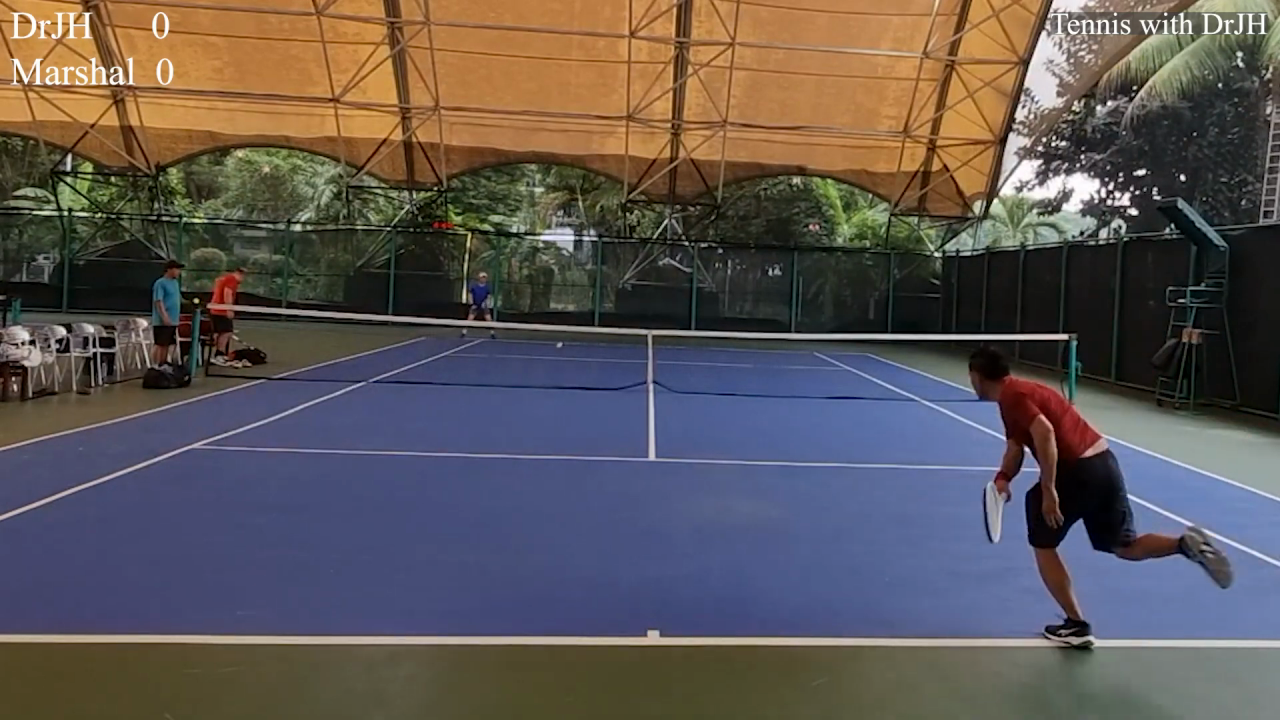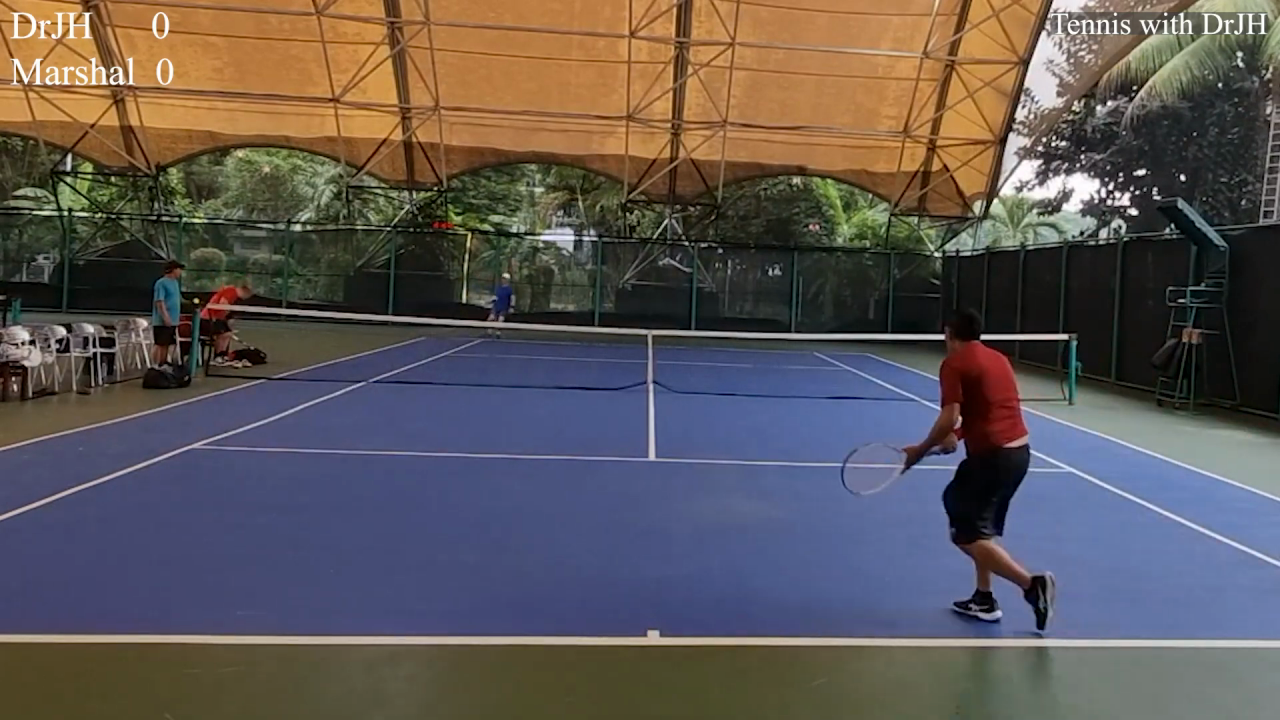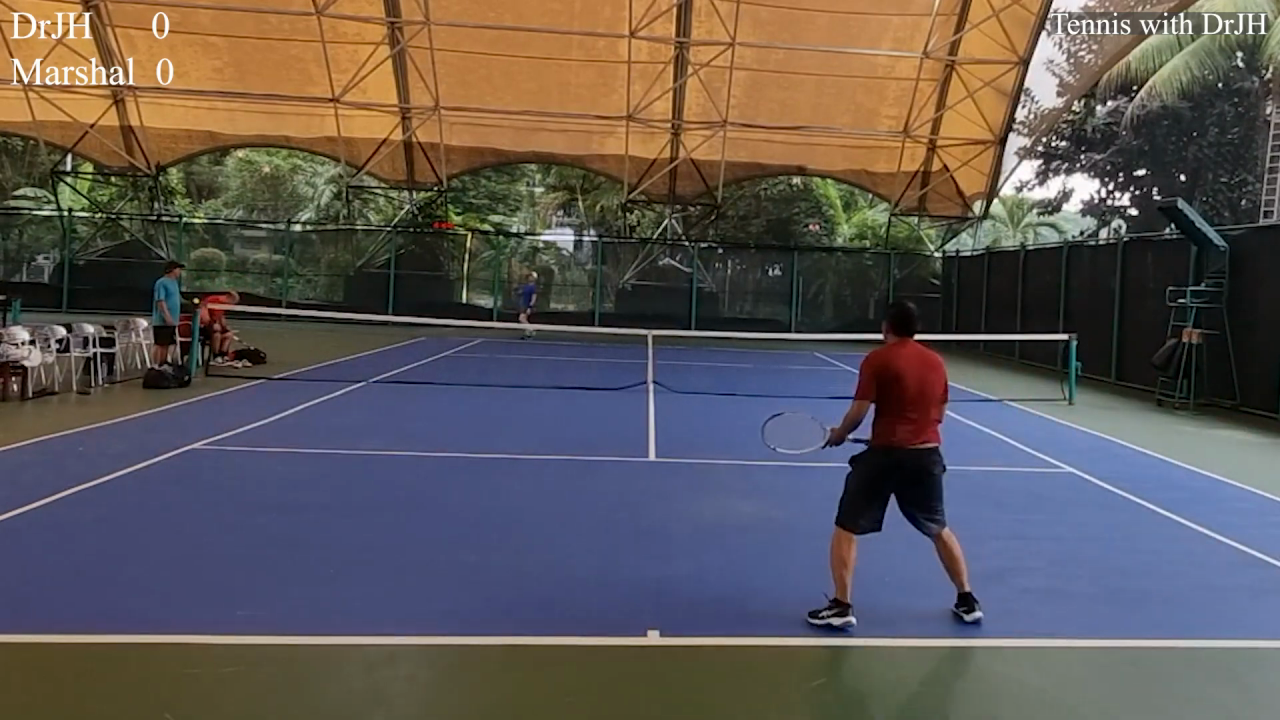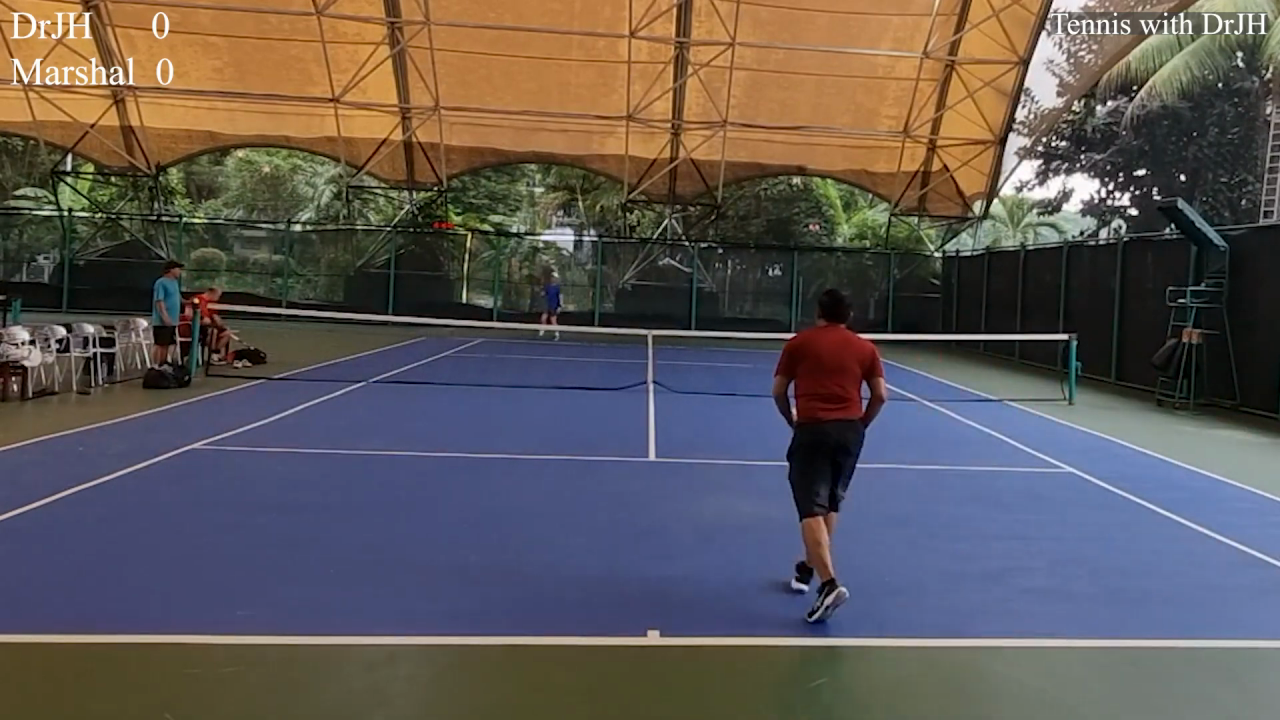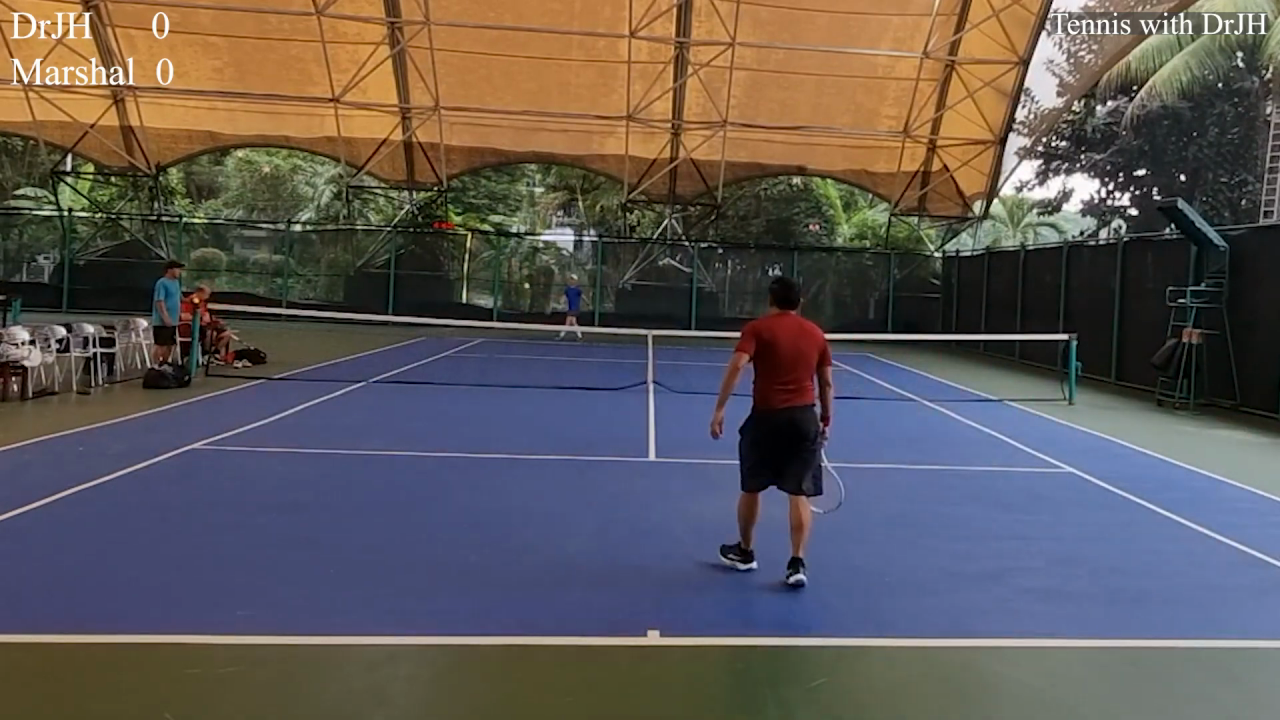
dt=0.4s
person 1, frame 1
left shoulder: (1011, 396)
right shoulder: (1020, 389)
left elbow: (1045, 434)
right elbow: (1015, 448)
left wrist: (1048, 491)
right wrist: (1002, 479)
left hip: (1075, 470)
right hip: (1103, 462)
left knee: (1043, 544)
right knee: (1126, 545)
left ankle: (1076, 625)
right ankle: (1188, 544)
person 1, frame 2
left shoulder: (954, 363)
right shoulder: (998, 360)
left elbow: (949, 417)
left wrist: (920, 450)
right wrist: (959, 433)
left hip: (992, 456)
right hip: (1019, 451)
left knee: (969, 536)
right knee: (978, 525)
left ankle: (1033, 584)
right ankle: (983, 599)
person 1, frame 3
left shoulder: (877, 359)
right shoulder: (936, 362)
left elbow: (858, 412)
left wrist: (839, 434)
left hip: (887, 455)
right hip: (928, 455)
left knee: (846, 529)
right knee: (938, 529)
left ankle: (841, 607)
right ankle: (967, 601)
person 1, frame 4
left shoulder: (798, 342)
right shoulder: (865, 347)
left elbow: (778, 392)
right elbow: (880, 395)
left wrist: (793, 421)
left hip: (812, 431)
right hip: (850, 431)
left knee: (812, 512)
right knee: (831, 505)
left ankle: (830, 583)
right ankle: (809, 569)
person 1, frame 5
left shoulder: (757, 329)
right shoulder: (815, 334)
left elbow: (736, 367)
right elbow: (826, 382)
left wrist: (719, 410)
right wrist: (826, 420)
left hip: (767, 417)
right hip: (804, 417)
left knee: (751, 488)
right knee: (799, 493)
left ankle: (744, 552)
right ankle: (797, 564)
